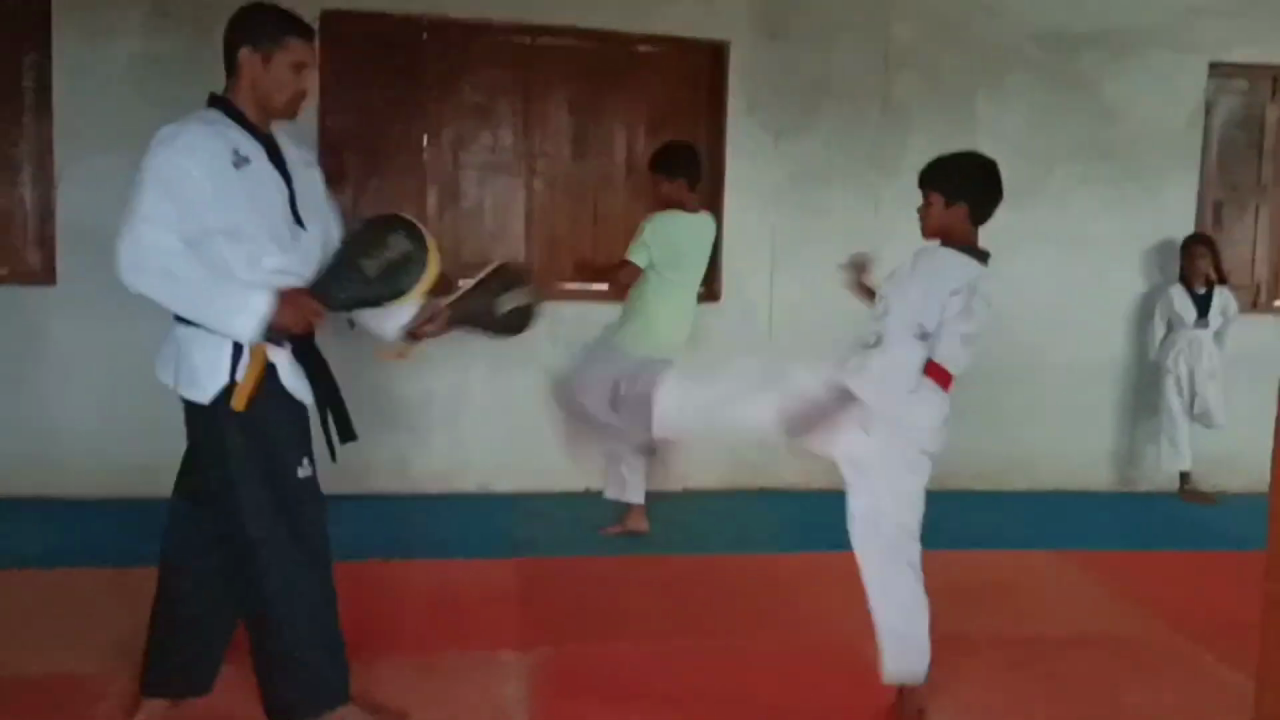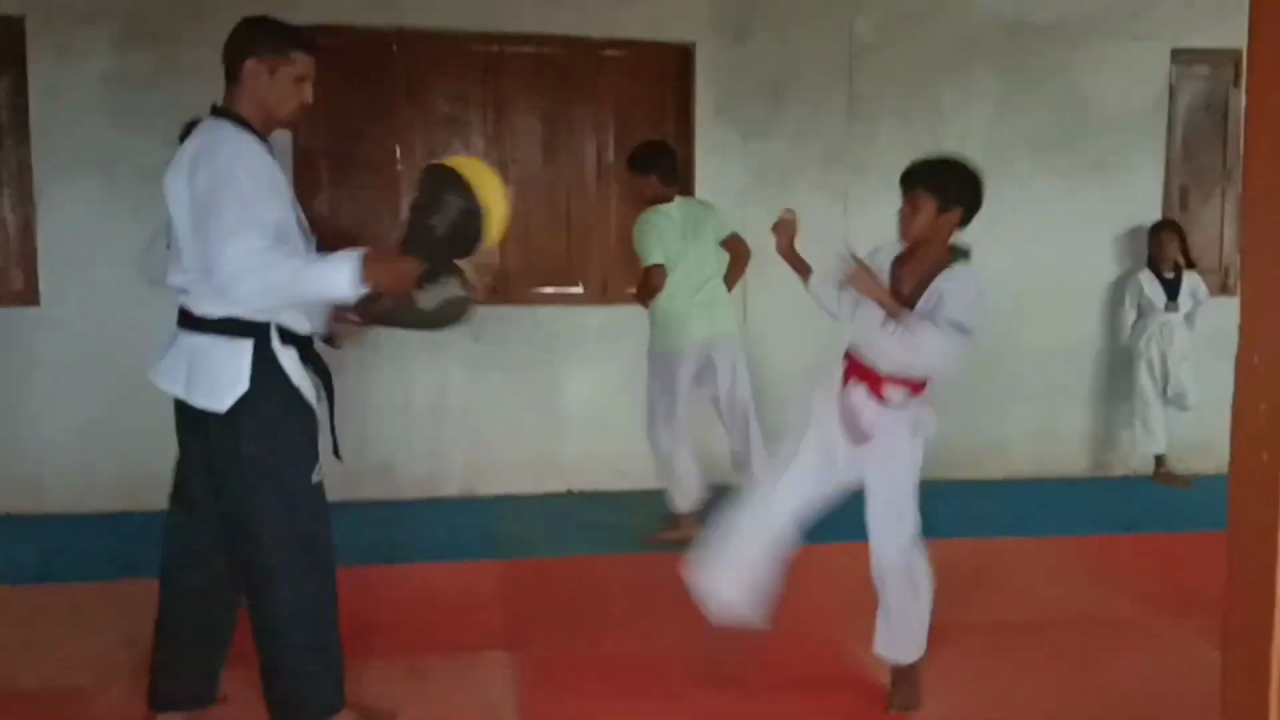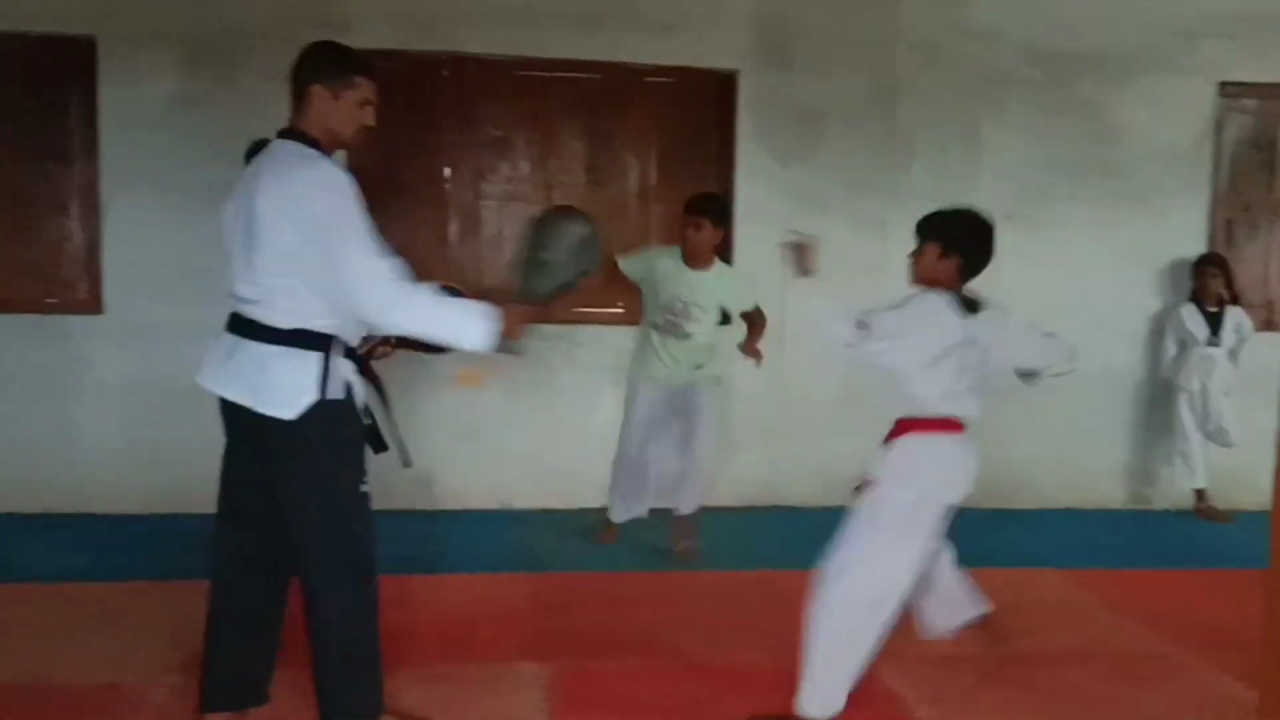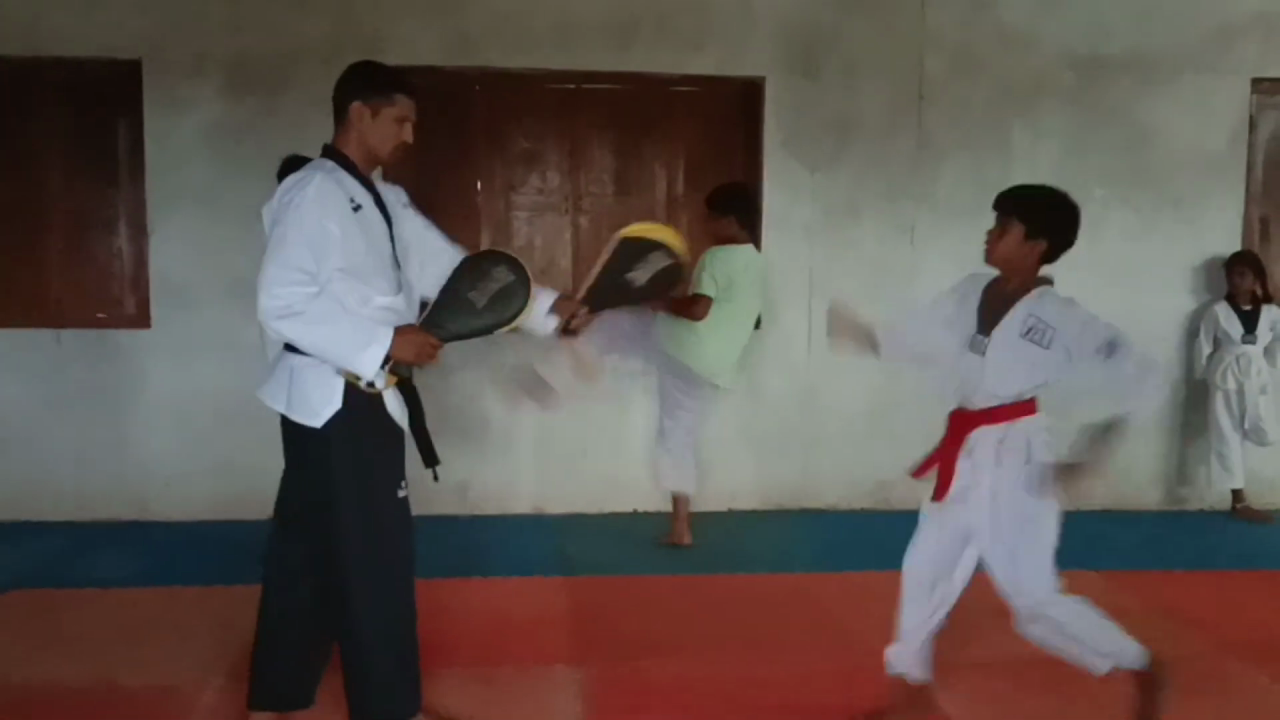
dt=1s
person 1, frame 1
left shoulder: (289, 157)
right shoulder: (189, 146)
left elbow: (332, 256)
right elbow: (143, 258)
left wrist: (406, 313)
right wrist: (261, 307)
left hip: (268, 363)
right hip: (232, 367)
left knee: (210, 523)
right knee: (284, 533)
person 1, frame 2
left shoulder: (218, 152)
right shoulder: (231, 155)
right elbow: (240, 268)
left wrist: (321, 313)
right wrist: (359, 273)
left hip: (215, 365)
right hip: (246, 372)
left knee: (205, 533)
right knee: (290, 542)
person 1, frame 3
left shoulder: (265, 173)
right shoulder: (315, 180)
right elbow: (372, 290)
right wrist: (488, 322)
left hip: (253, 374)
right hip: (302, 383)
left knee: (251, 538)
right knee: (334, 549)
person 1, frame 4
left shoulder: (379, 200)
right shoulder: (313, 194)
left elbow: (448, 269)
right elbow: (282, 305)
left wrist: (545, 305)
right wrist: (384, 345)
left hip: (346, 395)
right hip: (336, 395)
left knee: (307, 548)
right knee: (373, 555)
person 2, frame 1
left shoulder: (934, 264)
right shoulder: (976, 272)
left elbow: (902, 349)
left wrist: (828, 408)
right wrist: (874, 294)
left hip: (870, 393)
right hip: (922, 414)
left knee: (742, 393)
right knee: (889, 552)
person 2, frame 2
left shoulder: (964, 285)
right shoulder: (887, 260)
left elbow: (930, 356)
right elbow: (844, 305)
left wrist: (887, 302)
right wrist: (792, 258)
left hip: (897, 420)
right hip: (847, 402)
left knee: (895, 545)
right knee: (776, 507)
left ankle: (905, 665)
right ankle: (728, 603)
person 2, frame 3
left shoulder: (925, 310)
right shoulder: (992, 322)
left elbow: (853, 337)
right elbow: (1057, 356)
right wrist: (1016, 367)
left hip: (918, 462)
right hip: (951, 457)
left knee: (851, 582)
right knee: (918, 553)
right ankle: (971, 616)
person 2, frame 4
left shoulder: (1058, 316)
right shoulder: (974, 292)
left elbow: (1129, 370)
right elbow: (919, 337)
left wrist: (1096, 444)
right wrist: (864, 335)
left hip: (1015, 460)
right hip: (964, 455)
left knee: (1034, 598)
right knee: (926, 573)
left ankle: (1140, 670)
person 3, frame 1
left shoulder: (660, 223)
right shoulder: (707, 224)
left elbow: (623, 277)
left wrist: (589, 269)
left hip: (640, 333)
right hip: (670, 339)
left knee: (577, 391)
right knee: (620, 412)
left ankle: (645, 438)
right ankle: (635, 513)
person 3, frame 2
left shoulder: (650, 222)
right shoulder: (704, 210)
left elbow: (655, 281)
right elbow: (741, 252)
left wrist: (641, 296)
left hip: (675, 338)
right hip: (722, 329)
left knee: (668, 430)
right knee: (740, 415)
left ankle: (687, 516)
person 3, frame 3
left shoulder: (726, 281)
right shoulder: (656, 259)
left elbow: (755, 316)
right elbow: (615, 270)
left wrist: (751, 341)
left hip: (696, 376)
right hip: (651, 373)
left knee: (699, 444)
right knee: (632, 449)
left ankle: (685, 515)
right ankle: (618, 516)
person 3, frame 4
left shoulder: (717, 256)
right shoulder: (755, 266)
left elbow: (698, 310)
left wrist: (663, 305)
left hip: (680, 349)
right hip: (712, 369)
left knee: (611, 321)
right knee: (678, 441)
right ankle: (680, 525)
person 4, frame 1
left shoulder: (1221, 294)
right shoulder: (1172, 294)
left elbow: (1231, 319)
right elbow: (1157, 329)
left wrist: (1215, 347)
right wrist: (1160, 360)
left hip: (1206, 362)
right hip: (1178, 362)
left knee: (1212, 418)
right knee: (1176, 419)
right ankle: (1186, 482)
person 4, frame 2
left shoulder: (1190, 278)
right shoulder: (1141, 279)
left elbow: (1200, 303)
right elbow: (1128, 314)
left wrist: (1186, 328)
right wrist: (1131, 344)
left hip: (1177, 345)
right hip: (1150, 345)
left knee: (1184, 400)
right knee: (1150, 403)
right ankle: (1161, 465)
person 4, frame 3
left shoulder: (1235, 314)
right shoulder: (1184, 313)
left elbow: (1244, 338)
right elbow: (1169, 348)
left wrist: (1230, 366)
right wrist: (1173, 377)
left hip: (1219, 381)
right hip: (1191, 380)
left knee: (1226, 437)
right knee: (1191, 437)
right ankle: (1202, 500)
person 4, frame 4
right shoulder: (1218, 311)
right elbow: (1203, 347)
right wrist: (1206, 377)
left hip: (1257, 380)
right hip: (1227, 379)
right knee: (1227, 437)
right ankle: (1239, 501)
